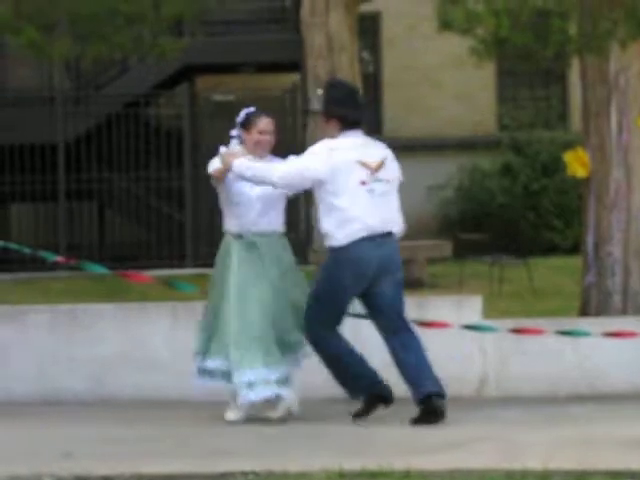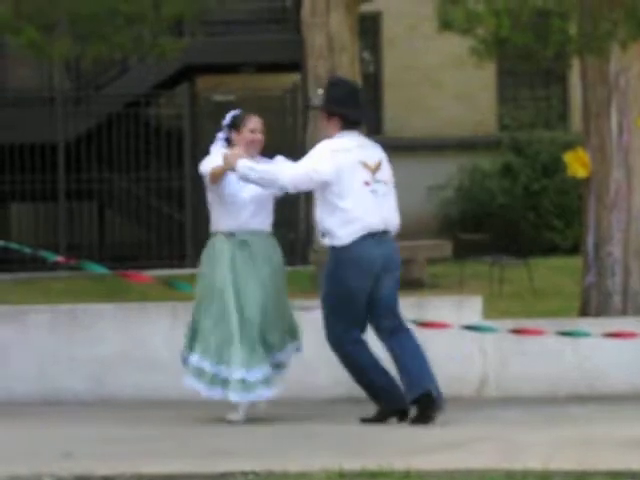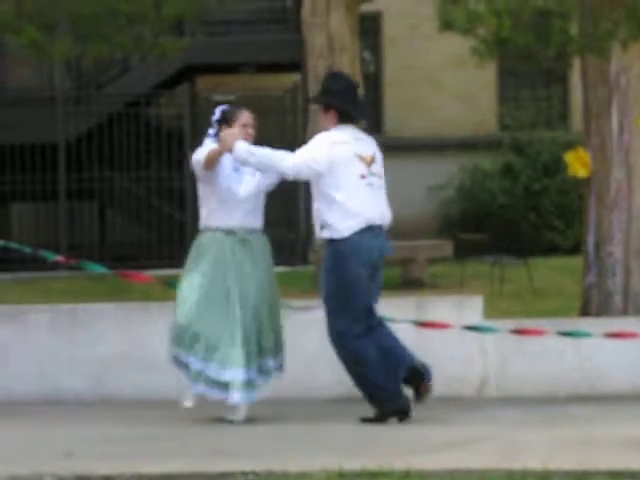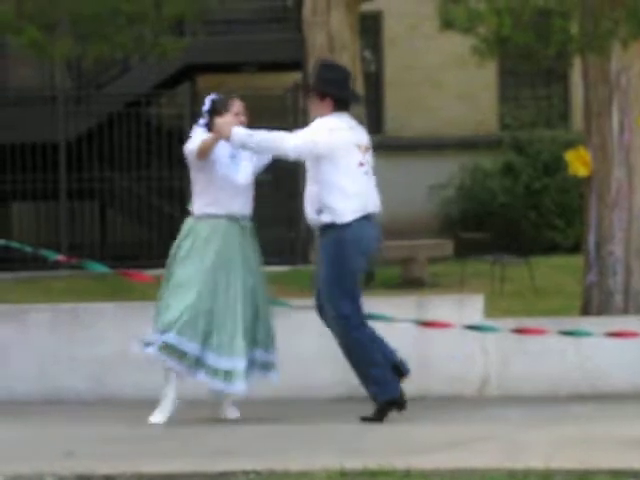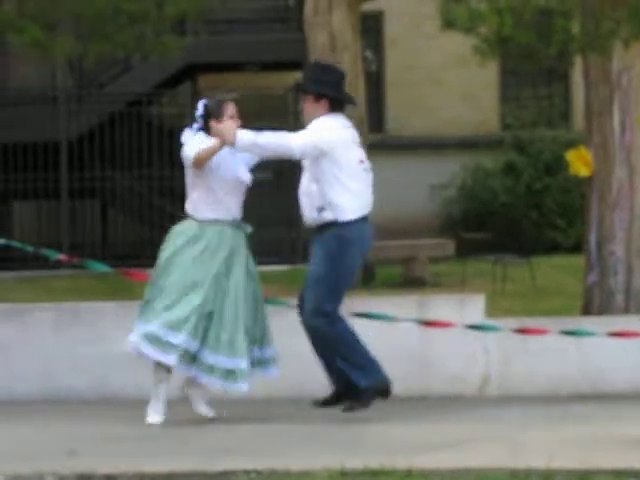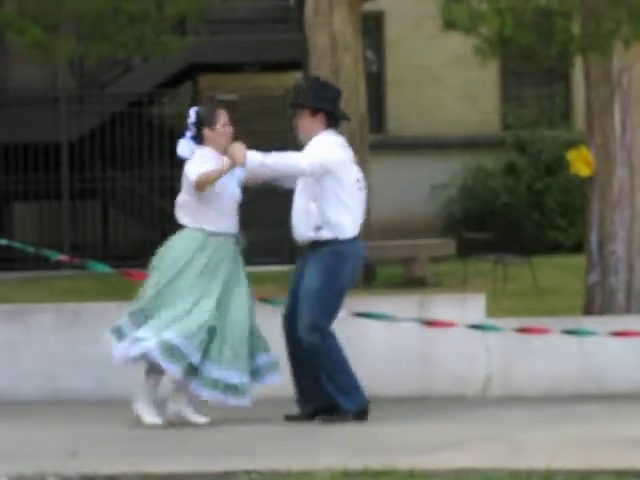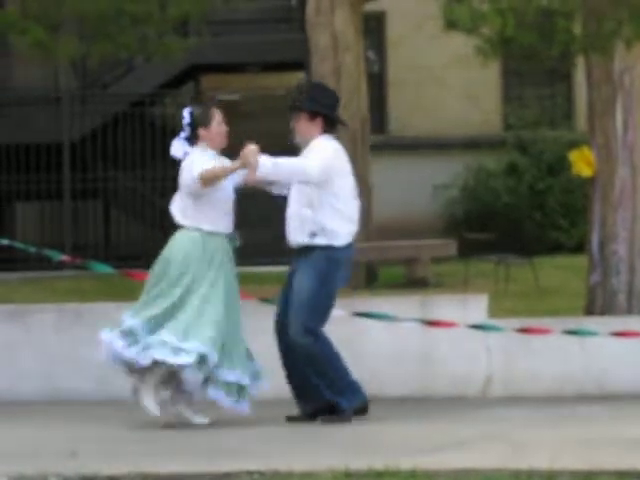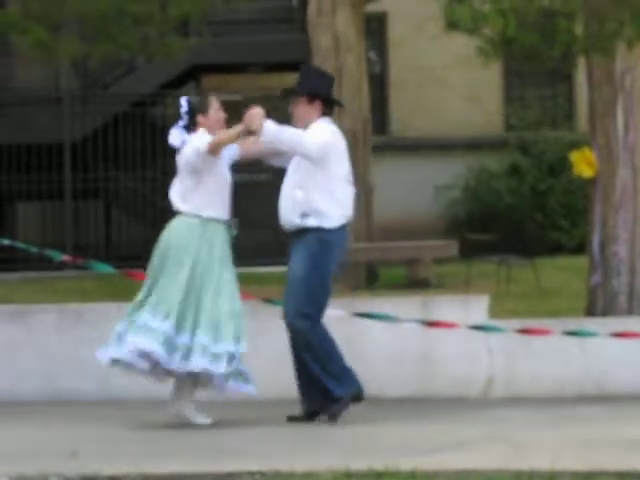
dt=0.1s
person 1, frame 1
left shoulder: (327, 151)
right shoulder: (381, 151)
left elbow: (284, 177)
left wrist: (239, 164)
left hip: (349, 256)
right hip: (386, 250)
left knee: (317, 328)
right knee: (396, 328)
left ankle: (373, 389)
right ankle: (430, 397)
person 1, frame 2
left shoulder: (330, 152)
right shoulder: (373, 151)
left elbow: (291, 179)
left wrist: (242, 165)
left hip: (350, 254)
right hip: (384, 249)
left knee: (342, 335)
right knee: (391, 327)
left ankle: (392, 401)
right ankle: (424, 392)
person 1, frame 3
left shoulder: (328, 144)
right shoulder: (365, 144)
left elbow: (290, 167)
left wrist: (239, 148)
left hip: (346, 248)
right hip: (371, 242)
left knee: (346, 331)
right knee: (363, 320)
left ankle: (391, 401)
right ankle: (409, 370)
person 1, frame 4
left shoulder: (327, 130)
right shoulder: (355, 132)
left elbow: (288, 145)
left wrist: (236, 134)
left hip: (343, 236)
right hip: (362, 230)
left knee: (343, 317)
right knee: (331, 308)
left ankle: (387, 392)
right ankle: (387, 365)
person 1, frame 5
left shoulder: (327, 129)
right shoulder: (341, 132)
left elbow: (295, 144)
left wrist: (243, 137)
right wrist: (264, 147)
left hip: (342, 236)
right hip: (336, 234)
left knee: (319, 314)
right knee: (311, 310)
left ankle: (371, 381)
right ankle: (350, 382)
person 1, frame 6
left shoulder: (325, 146)
right shoulder: (331, 149)
left elbow: (301, 164)
right elbow: (302, 177)
left wrist: (250, 159)
right wrist: (264, 171)
left hip: (334, 253)
right hip: (322, 252)
left knee: (313, 331)
right knee: (295, 325)
left ankle: (351, 404)
right ankle: (317, 402)
person 1, frame 7
left shoulder: (326, 152)
right shoulder: (321, 156)
left elbow: (306, 172)
right elbow: (292, 180)
left wrist: (262, 164)
right wrist: (258, 174)
left hip: (324, 257)
right hip: (313, 256)
left knee: (303, 334)
right knee: (286, 329)
left ankle: (349, 399)
right ankle: (318, 402)
person 1, frame 8
left shoulder: (325, 134)
right shoulder: (317, 138)
left elbow: (304, 146)
right elbow: (287, 155)
left wrist: (264, 127)
right wrist: (254, 145)
left hip: (318, 241)
right hip: (308, 241)
left knee: (301, 319)
right knee: (298, 321)
left ankle: (344, 387)
right ankle: (319, 400)
person 2, frame 1
right shoulder: (224, 164)
right elbow: (217, 175)
left hip: (272, 253)
right hip: (237, 253)
left knee: (266, 321)
right knee: (239, 323)
person 2, frame 2
right shoulder: (215, 162)
right elbow: (212, 176)
right wrist: (228, 162)
left hip: (261, 251)
right hip: (225, 252)
left knee: (253, 321)
right knee: (222, 322)
left ankle: (245, 396)
person 2, frame 3
right shoulder: (205, 157)
right elbow: (207, 160)
left hip: (251, 251)
right hip: (215, 250)
left knee: (247, 324)
right knee: (199, 321)
left ankle: (240, 396)
right ankle: (199, 382)
person 2, frame 4
left shoulder: (248, 151)
right shoulder: (201, 145)
right elbow: (202, 149)
right wrist: (219, 134)
left hip: (238, 239)
right hip: (204, 237)
left knee: (236, 315)
right knee: (189, 309)
left ankle: (226, 392)
right ankle: (169, 398)
person 2, frame 5
left shoulder: (235, 151)
right shoulder: (199, 150)
right elbow: (200, 156)
right wrist: (221, 140)
left hip: (228, 242)
right hip: (198, 239)
left knee: (229, 314)
right knee: (179, 313)
left ankle: (195, 388)
right ankle: (158, 398)
person 2, frame 6
left shoulder: (225, 164)
right shoulder: (199, 163)
right elbow: (201, 183)
right wrist: (230, 166)
left hip: (221, 254)
right hip: (195, 252)
left knee: (223, 327)
right knee: (175, 322)
left ankle: (178, 402)
right ankle: (145, 396)
person 2, frame 7
left shoulder: (218, 163)
right shoulder: (196, 162)
left elbow: (248, 175)
right elbow: (206, 178)
right wrist: (238, 164)
left hip: (211, 255)
right hip: (195, 251)
left knee: (212, 327)
right knee: (198, 325)
left ankle: (179, 399)
right ankle: (148, 379)
person 2, frame 8
left shoulder: (212, 146)
right shoulder: (197, 145)
left elbow: (246, 149)
right elbow: (215, 143)
right wrist: (244, 128)
left hip: (207, 243)
right hip: (192, 239)
left knee: (202, 317)
right knee: (200, 314)
left ankle: (183, 400)
